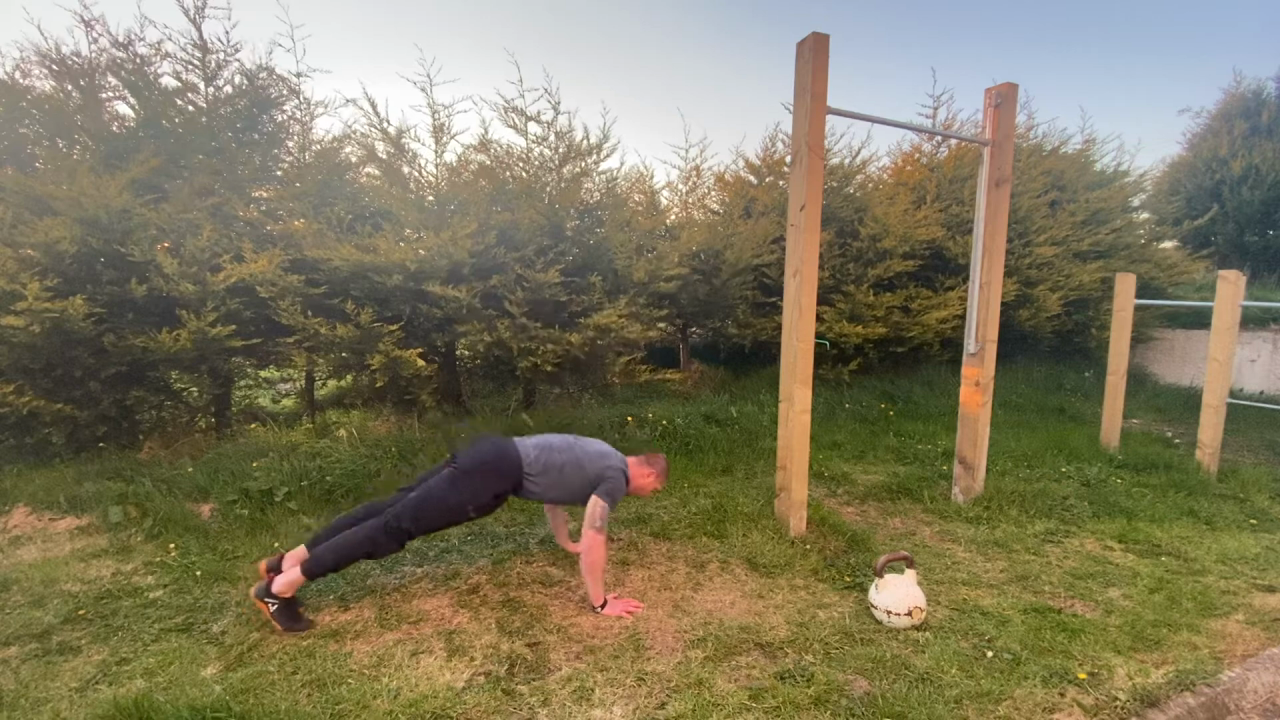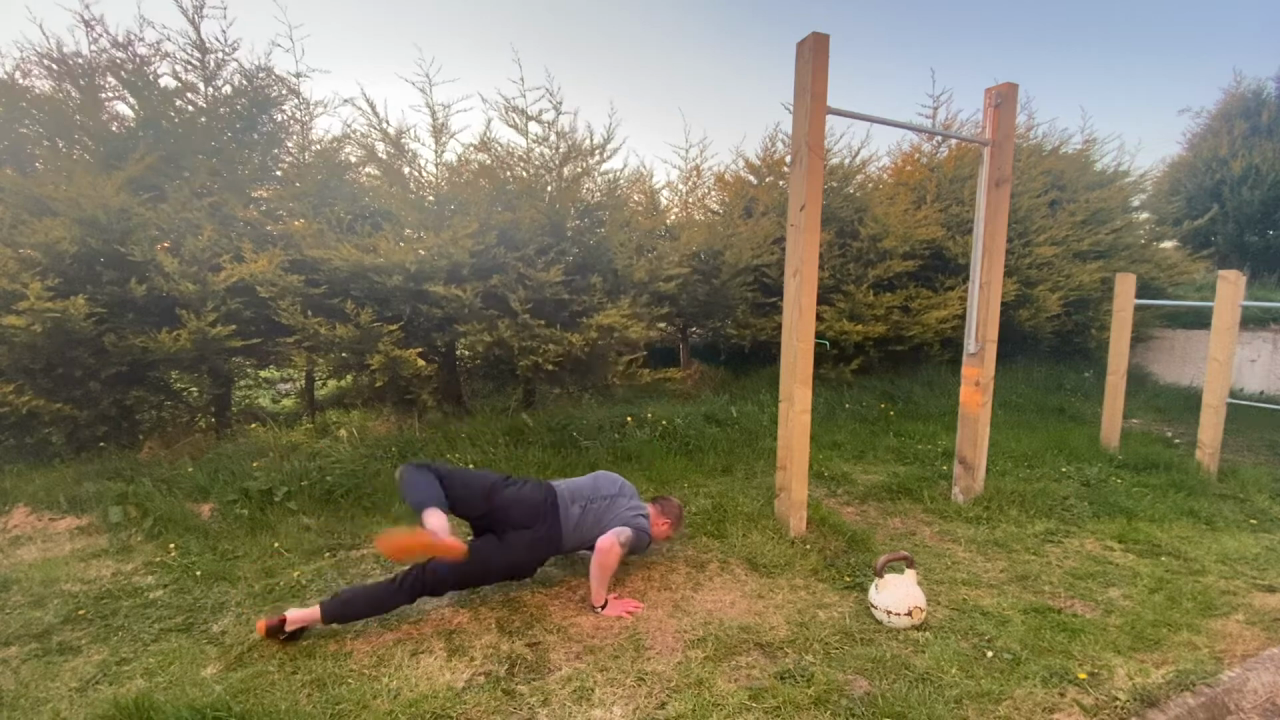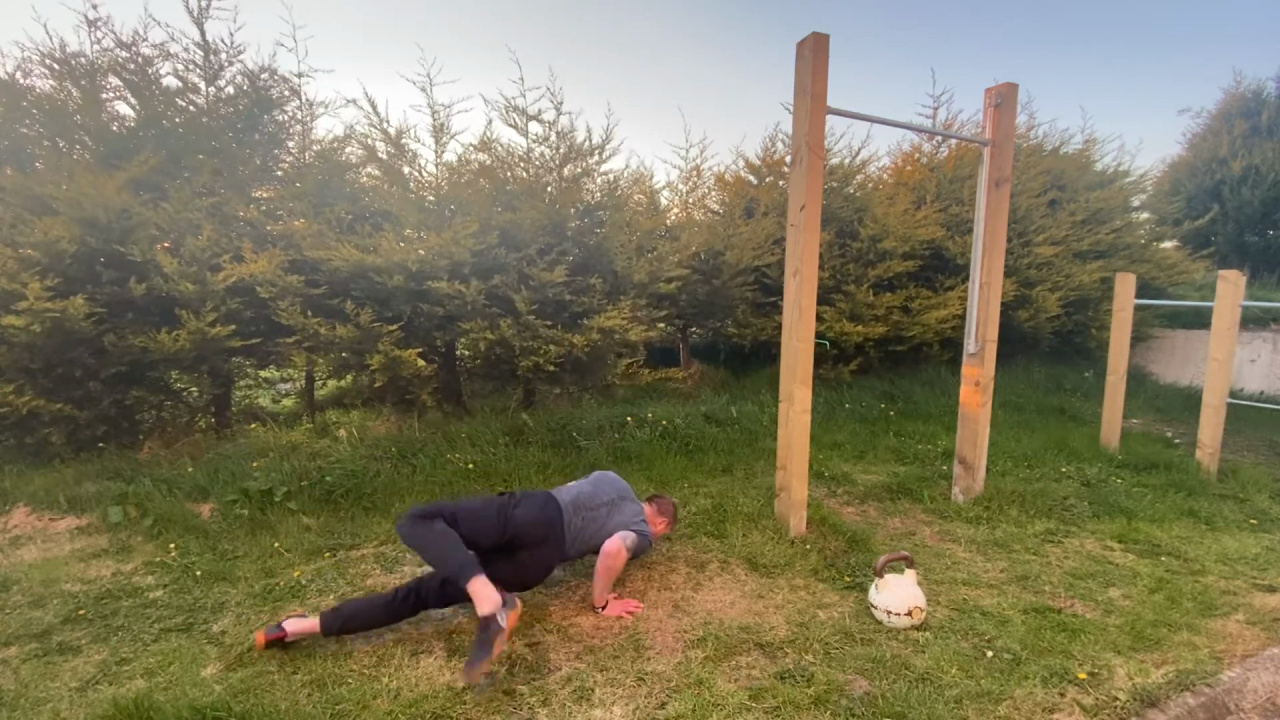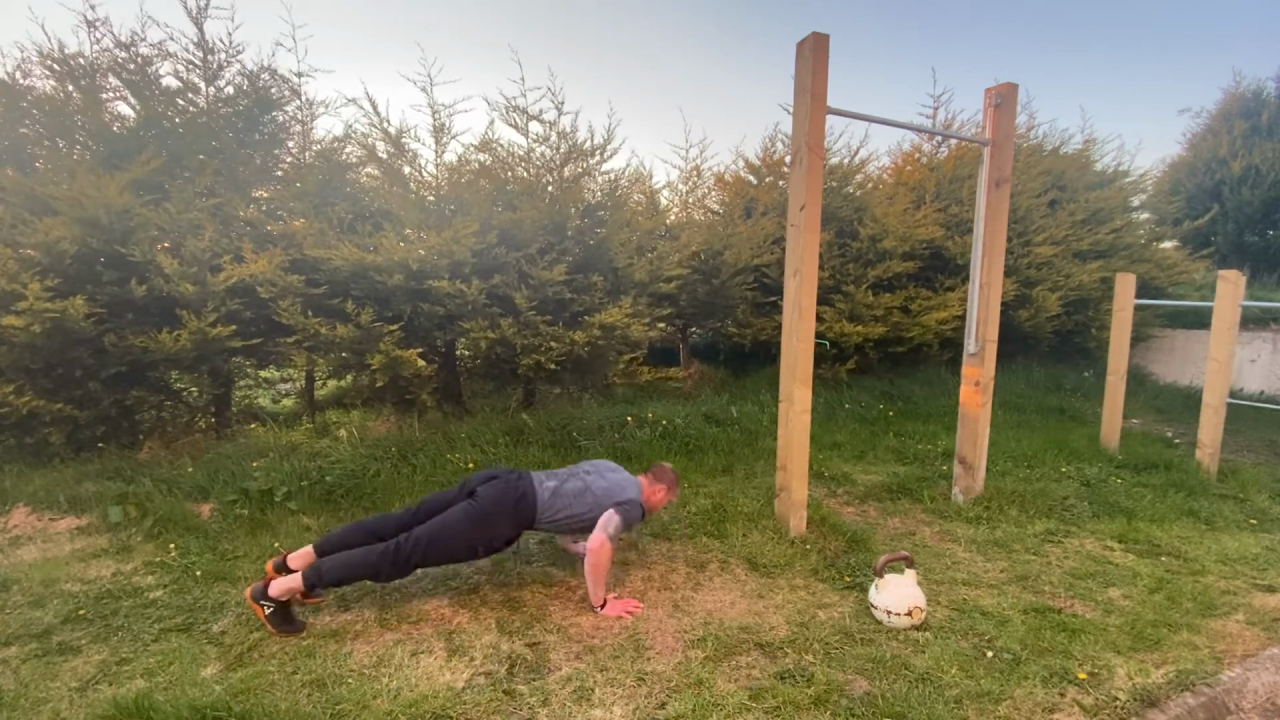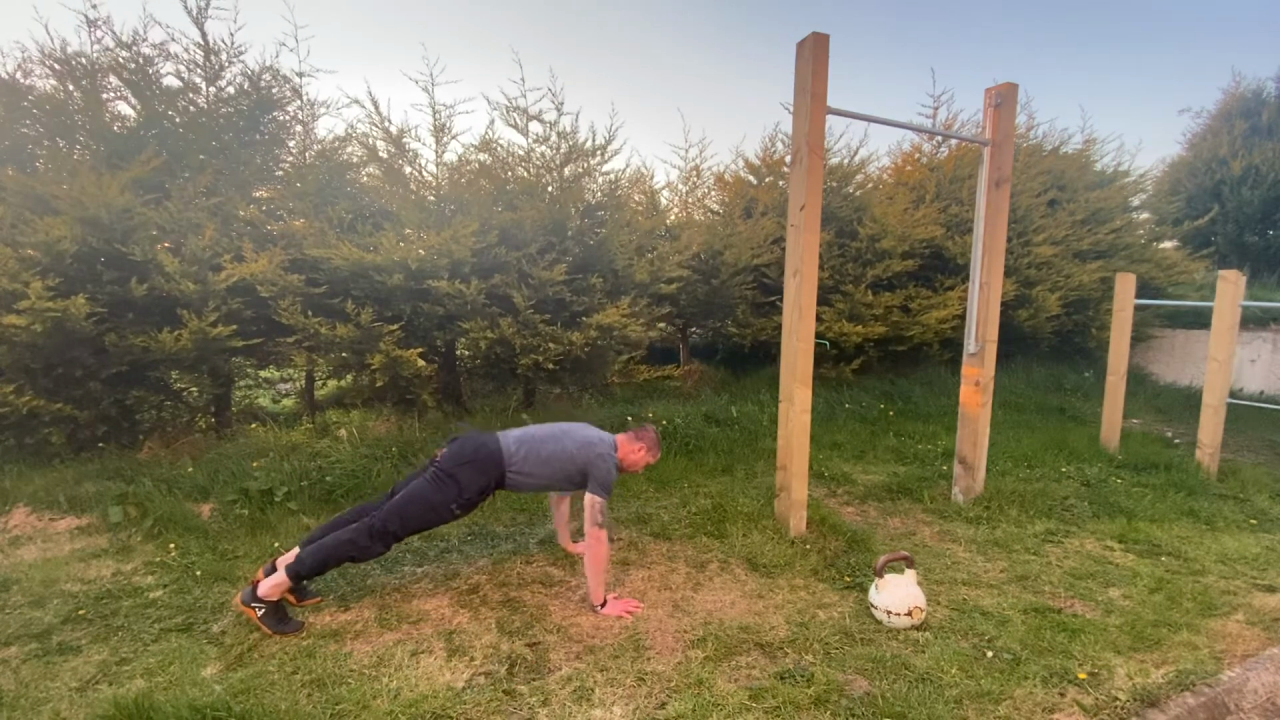
dt=1s
person 1, frame 1
left shoulder: (603, 459)
right shoulder: (616, 476)
right elbow: (594, 539)
left wrist: (565, 542)
right wrist: (600, 602)
left hip: (490, 451)
right hip: (494, 471)
left knee: (391, 507)
right knee: (397, 525)
left ankle: (287, 561)
right ankle: (280, 586)
person 1, frame 2
left shoulder: (616, 481)
right shoulder: (640, 530)
right elbow: (607, 546)
right wrist: (600, 604)
left hip: (530, 498)
right hip: (532, 545)
right knee: (421, 580)
person 1, frame 3
left shoulder: (611, 478)
right shoulder: (642, 534)
right elbow: (612, 552)
right wrist: (601, 602)
left hip: (536, 511)
right hip: (539, 559)
right knee: (428, 593)
person 1, frame 4
left shoulder: (610, 467)
right shoulder: (631, 504)
right elbow: (598, 547)
left wrist: (570, 542)
right wrist: (600, 602)
left hip: (504, 481)
right hip: (505, 513)
left knee: (400, 523)
right knee: (402, 554)
left ankle: (291, 561)
right ankle: (275, 591)
person 1, frame 5
left shoulder: (593, 439)
right shoulder: (606, 463)
right elbow: (596, 536)
left wrist: (566, 541)
right wrist: (601, 601)
left hip: (474, 447)
right hip: (478, 469)
left knee: (382, 508)
right knee: (381, 528)
left ankle: (282, 564)
right ankle: (265, 590)
